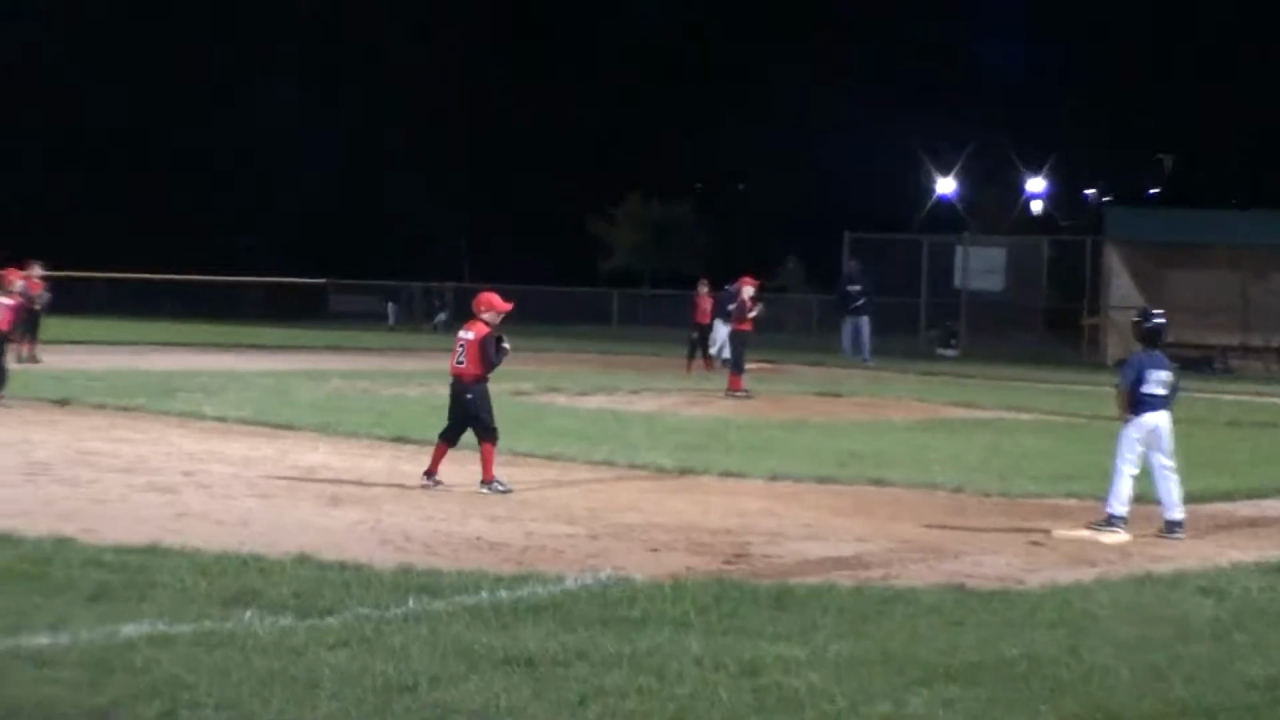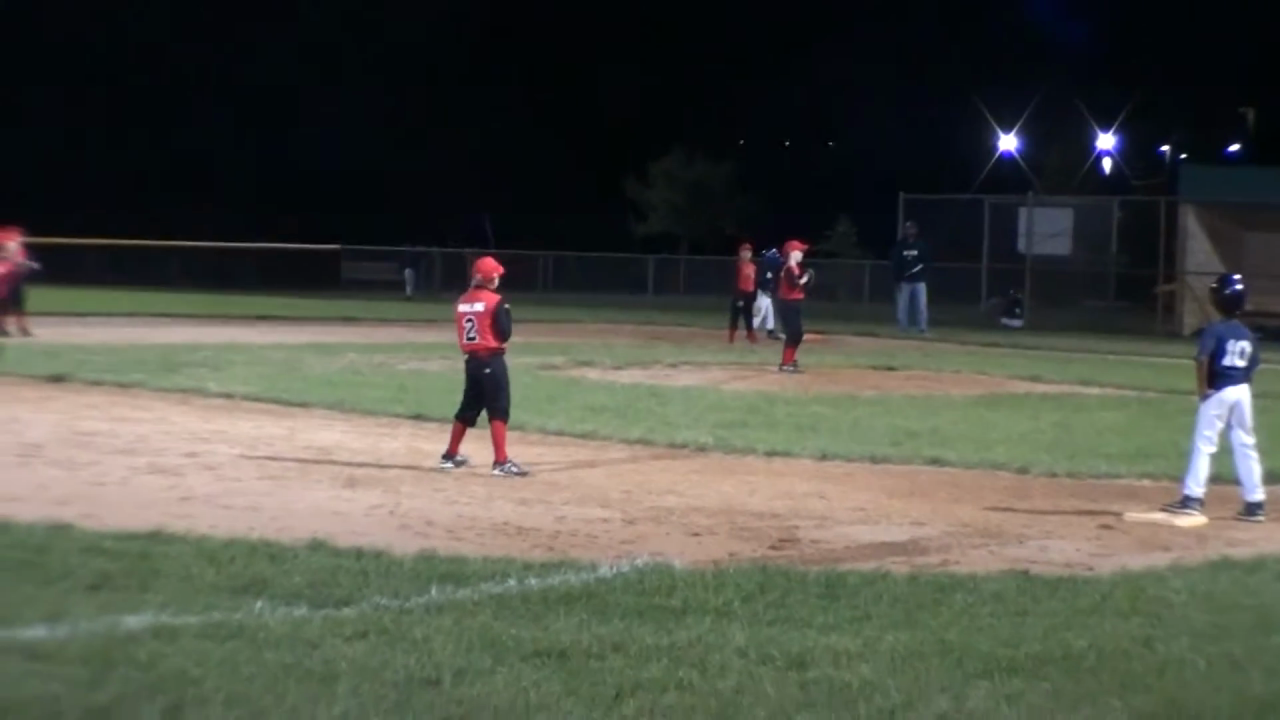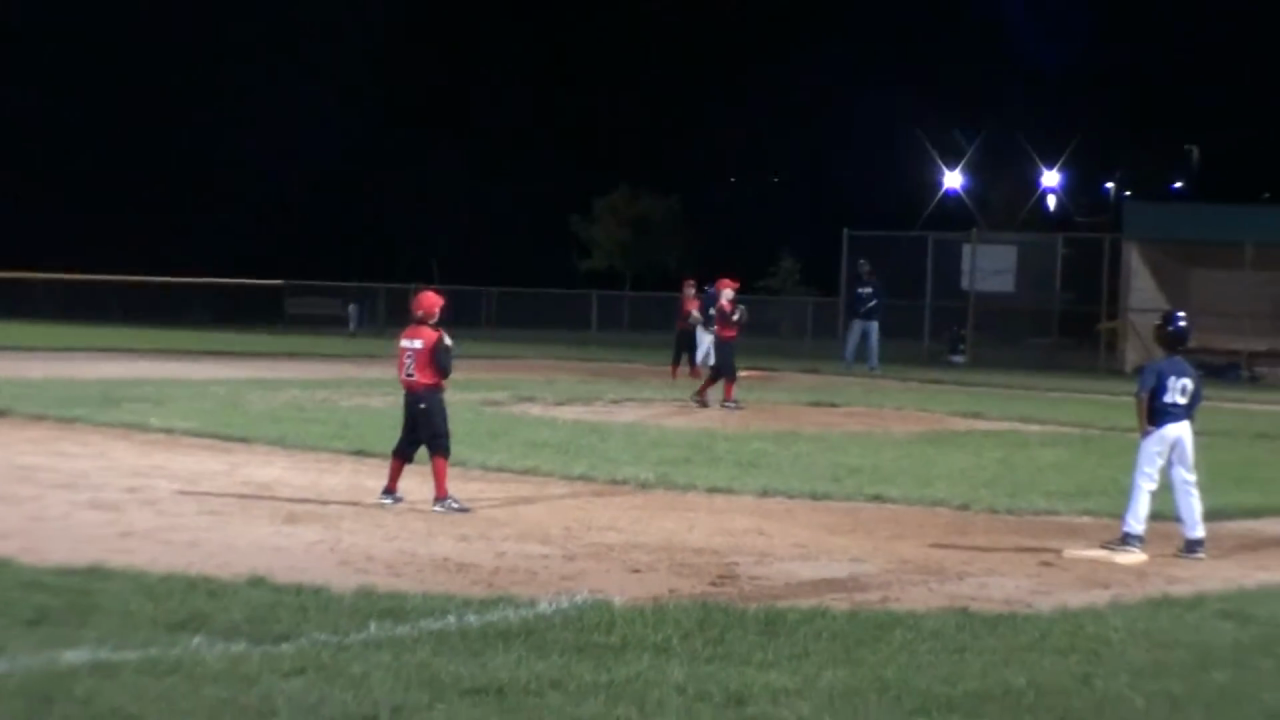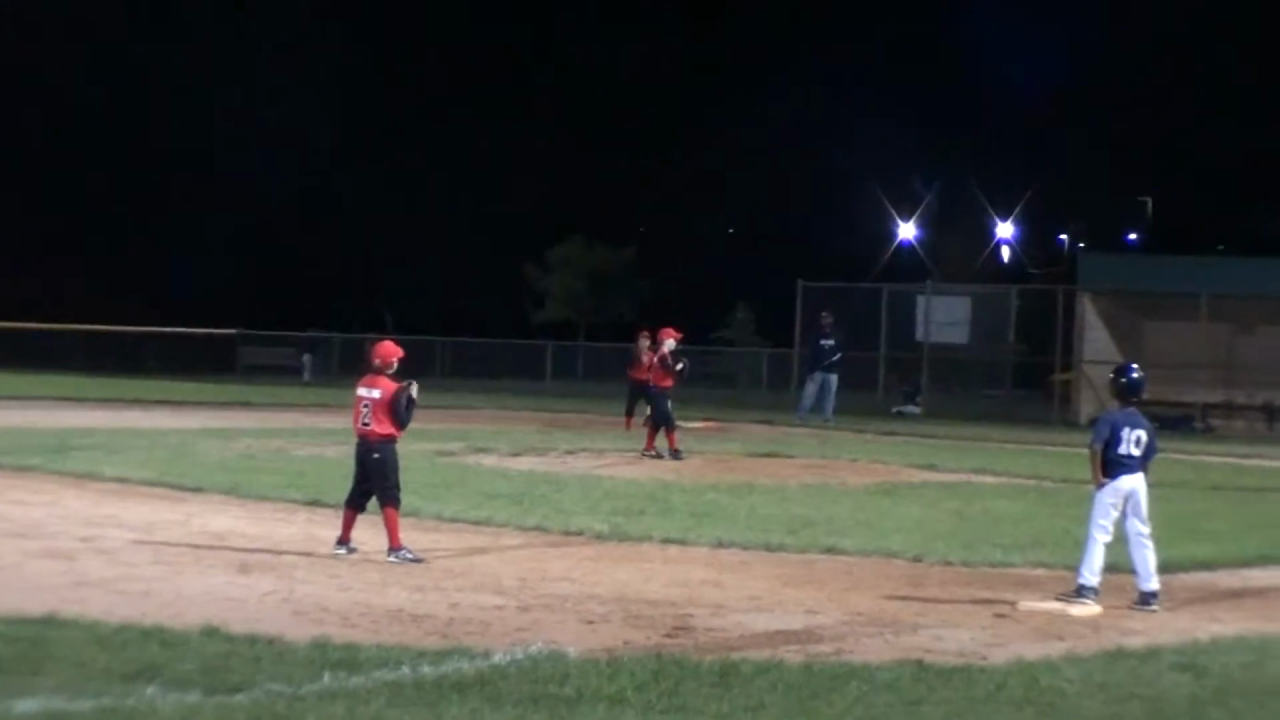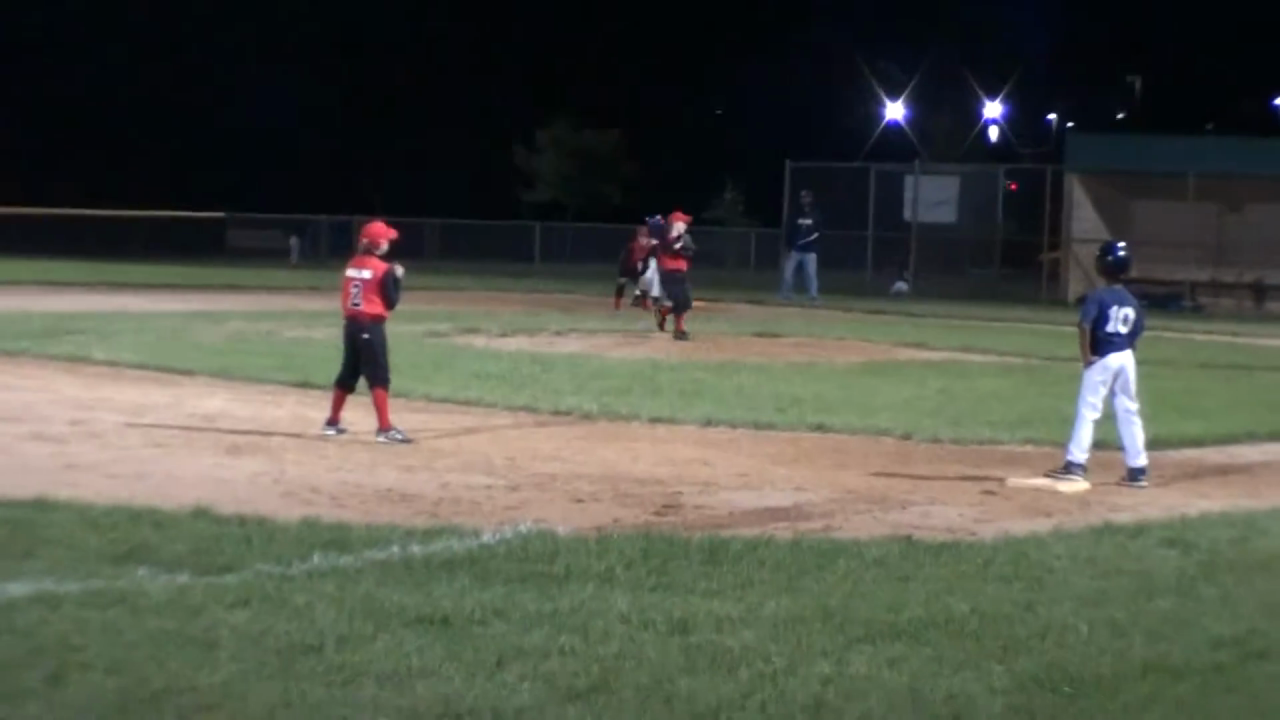
dt=0.5s
person 1, frame 1
left shoulder: (1136, 359)
right shoulder: (1167, 364)
left elbow: (1123, 387)
right elbow: (1171, 396)
left wrist: (1124, 413)
right wrist: (1162, 418)
left hip: (1139, 418)
right hip: (1161, 417)
left knee: (1125, 466)
right knee: (1165, 469)
left ankle: (1117, 517)
right ankle: (1175, 522)
person 1, frame 2
left shoulder: (1214, 329)
right shoulder: (1247, 334)
left elbow: (1202, 359)
right elbow: (1251, 368)
left wrist: (1203, 388)
right wrist: (1240, 388)
left hip: (1218, 393)
right hip: (1242, 392)
left knee: (1203, 444)
right knee: (1245, 446)
left ankle: (1192, 499)
right ankle: (1255, 503)
person 1, frame 3
left shoulder: (1156, 367)
right shoulder: (1190, 372)
left elbow: (1142, 396)
right elbow: (1193, 406)
left wrist: (1143, 426)
right wrist: (1181, 426)
left hip: (1159, 430)
right hip: (1183, 429)
left knee: (1144, 482)
right knee: (1187, 484)
left ankle: (1133, 536)
right ankle: (1195, 540)
person 1, frame 4
left shoulder: (1109, 418)
right shoulder: (1145, 424)
left elbow: (1096, 448)
right elbow: (1147, 459)
left wrist: (1097, 477)
right wrist: (1136, 479)
left hip: (1114, 481)
right hip: (1137, 481)
left knee: (1099, 533)
right knee: (1141, 536)
left ankle: (1087, 588)
right ankle: (1149, 593)
person 1, frame 5
left shoulder: (1097, 296)
right shoulder: (1132, 301)
left elbow: (1085, 326)
right elbow: (1135, 335)
left wrist: (1086, 356)
right wrist: (1123, 354)
left hip: (1102, 359)
right hip: (1126, 358)
left knee: (1087, 411)
right knee: (1129, 413)
left ankle: (1076, 464)
right ankle: (1137, 469)
person 2, frame 1
left shoulder: (466, 328)
right shoulder: (486, 333)
right elbow: (489, 365)
right wrist: (503, 350)
left hip: (458, 384)
right hip: (474, 387)
left knee: (453, 429)
right knee: (488, 432)
left ankle: (430, 474)
right ankle: (488, 481)
person 2, frame 2
left shoulder: (462, 301)
right shoulder: (495, 301)
left elbow: (463, 332)
right elbow: (505, 334)
right wrist: (506, 312)
left hip: (471, 361)
right hip: (491, 361)
left knee: (468, 407)
right knee: (499, 409)
left ankle: (450, 455)
right ankle: (501, 462)
person 2, frame 3
left shoulder: (406, 335)
right shoulder: (435, 337)
right elbow: (444, 372)
right wrist: (447, 347)
left hip: (410, 396)
right hip: (429, 397)
left knee: (406, 443)
right knee: (439, 445)
left ankle: (389, 491)
right ankle: (441, 498)
person 2, frame 4
left shoulder: (363, 383)
right shoulder: (393, 389)
right elbow: (402, 423)
right wrist: (411, 398)
left hip: (363, 444)
right hip: (382, 447)
left knee: (359, 492)
right knee: (389, 495)
left ankle: (343, 541)
right ankle: (395, 548)
person 2, frame 5
left shoulder: (352, 264)
right shoulder: (383, 269)
right elbow: (391, 303)
right wrist: (397, 279)
left hip: (351, 325)
right hip: (371, 327)
left knee: (348, 373)
right knee: (378, 377)
left ankle: (332, 422)
right ankle: (385, 428)
